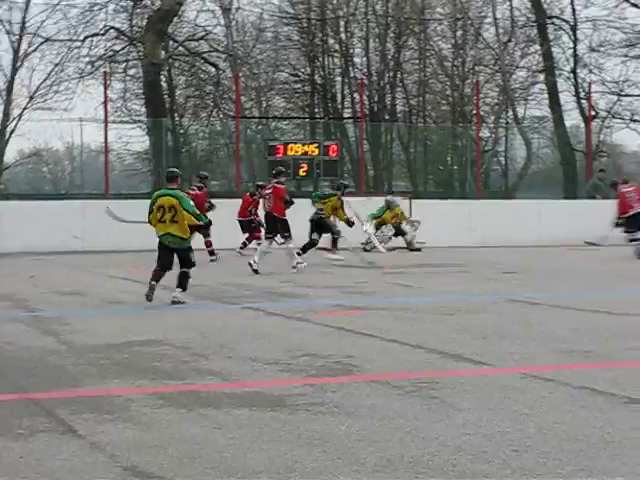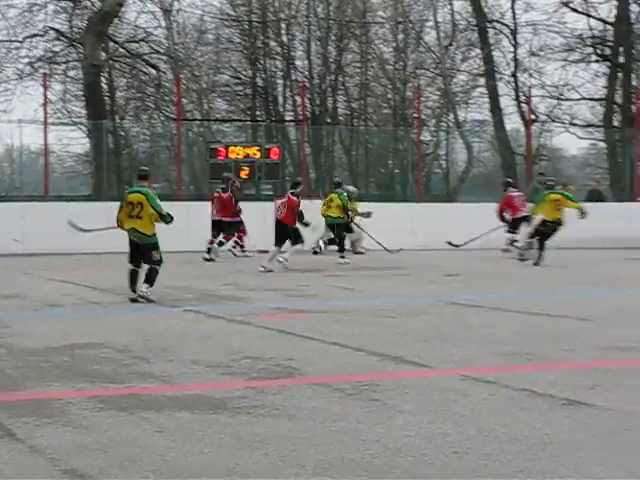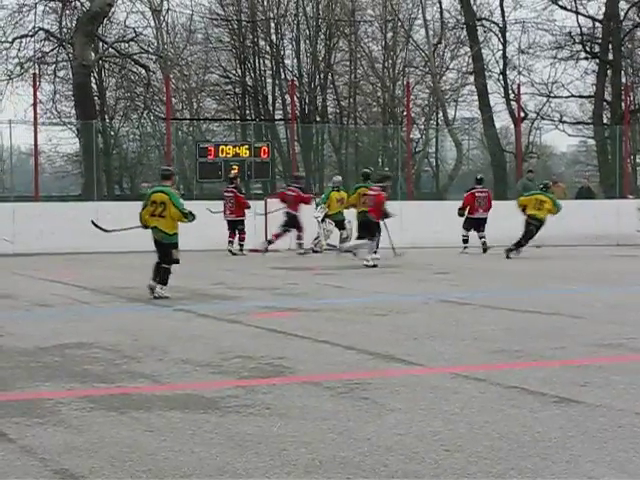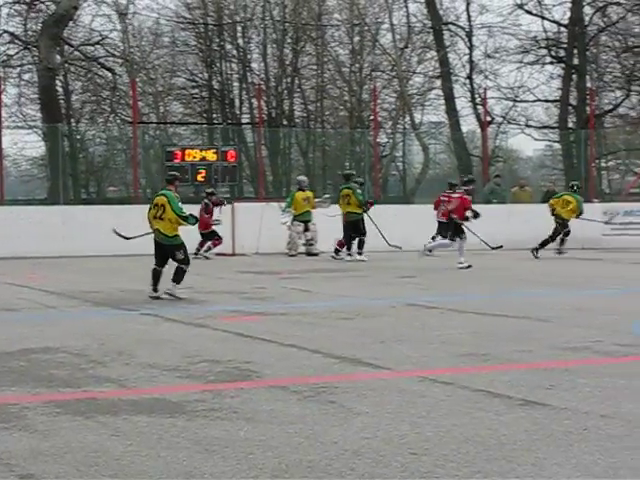
dt=0.5s
person 1, frame 1
left shoulder: (156, 196)
right shoulder: (180, 197)
left elbow: (152, 219)
right elbow: (193, 215)
right wrist: (205, 222)
left hip: (164, 238)
right hip: (181, 238)
left knee: (162, 266)
right knee: (186, 267)
left ankle: (152, 284)
right ankle: (178, 294)
person 1, frame 2
left shoulder: (128, 193)
right shoulder: (148, 193)
left elbow: (121, 215)
right elbow: (158, 213)
left wrist: (122, 225)
right wrist: (167, 218)
left hip: (132, 234)
right hip: (147, 235)
left knee: (135, 264)
right knee: (155, 263)
left ankle: (133, 293)
right ankle: (144, 289)
person 1, frame 3
left shoulder: (152, 192)
right shoulder: (172, 193)
left elbow: (143, 213)
right elbow: (180, 213)
left wrist: (145, 223)
right wrist: (190, 217)
left hip: (156, 232)
right hip: (168, 233)
left knee: (161, 259)
right knee: (167, 262)
left ankle: (154, 282)
right ankle: (159, 290)
person 1, frame 4
left shoulder: (157, 196)
right shoulder: (172, 196)
left elbow: (150, 215)
right elbow: (179, 216)
left wrist: (155, 227)
right wrist: (192, 219)
left hip: (158, 235)
right hip: (170, 236)
left knee: (159, 263)
right knee: (184, 262)
left ankle: (154, 291)
right ankle: (173, 287)
